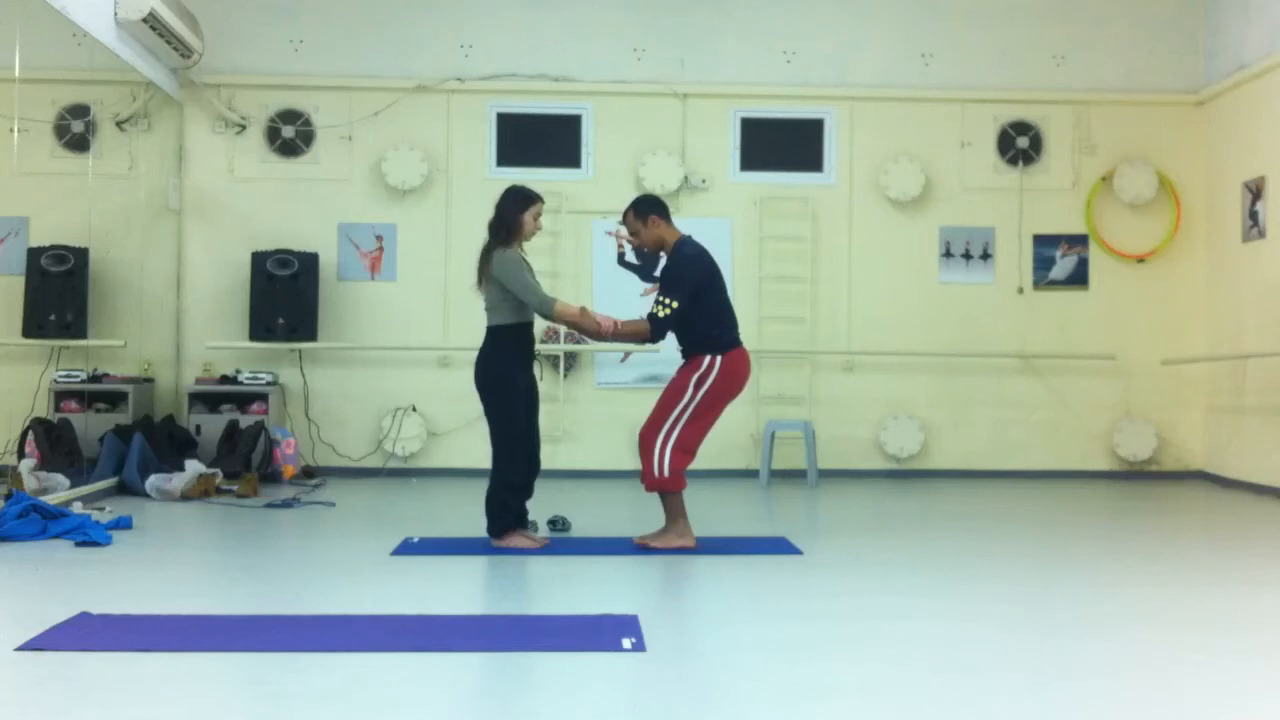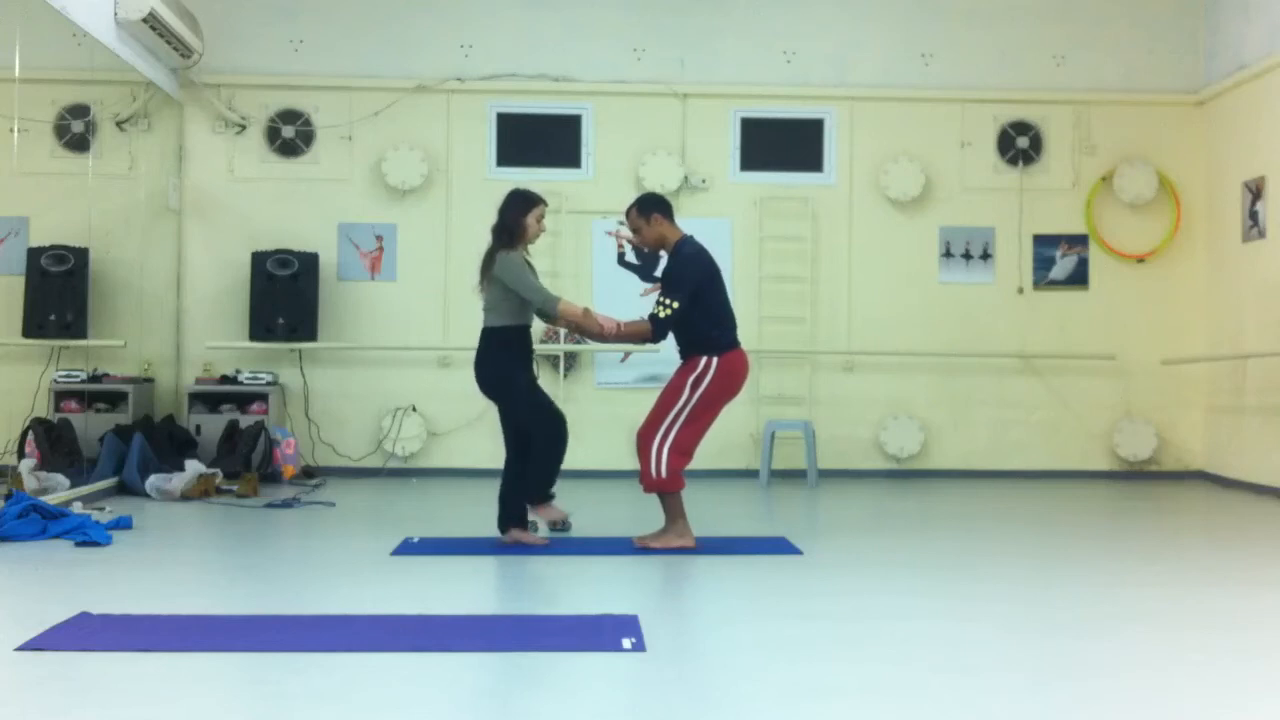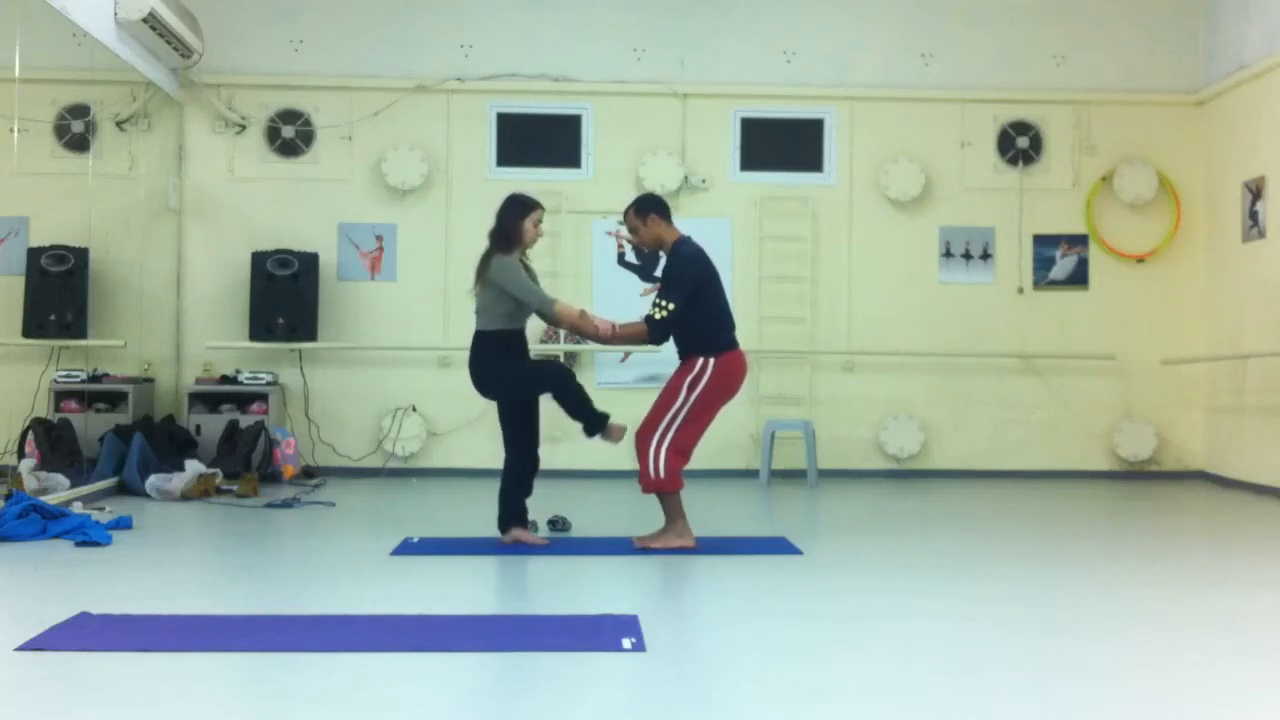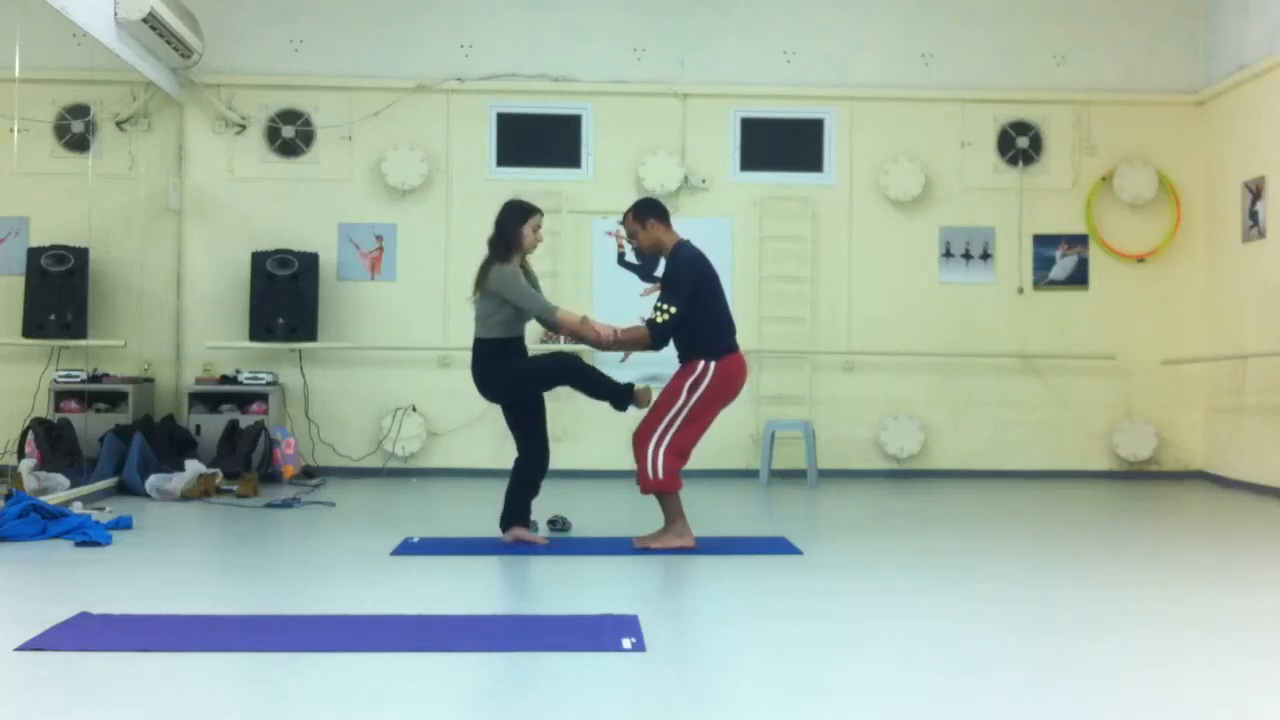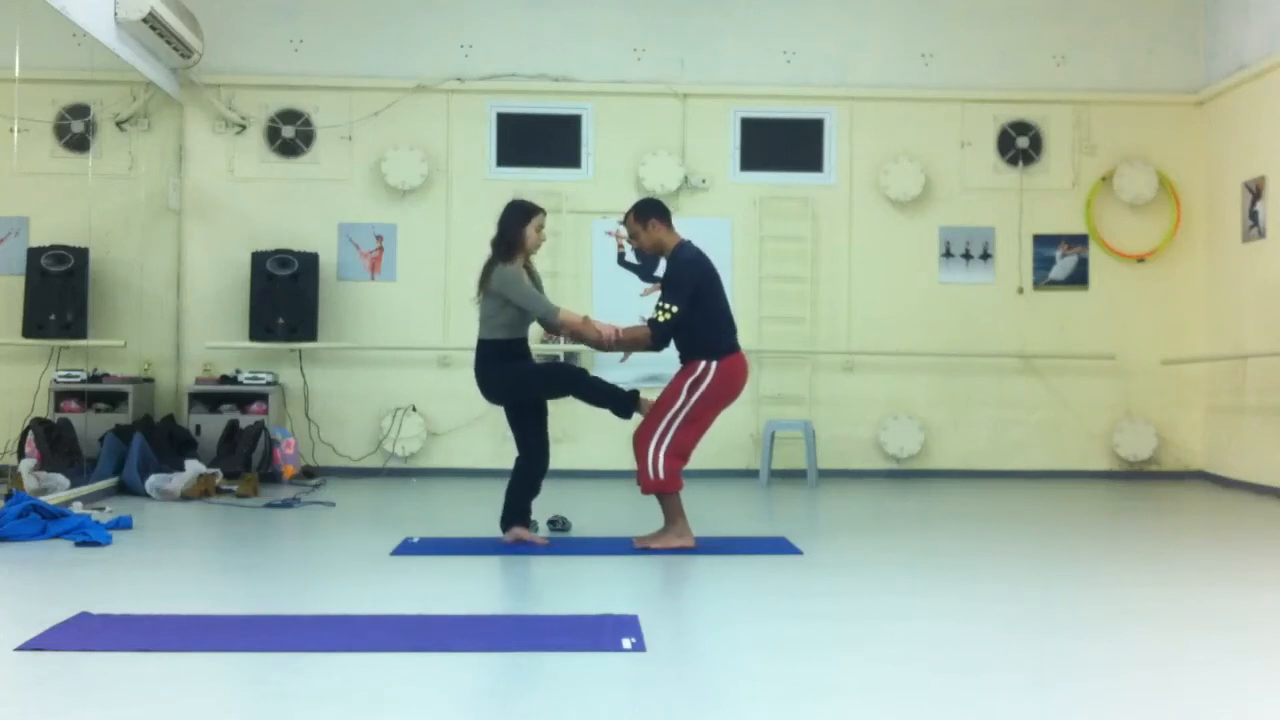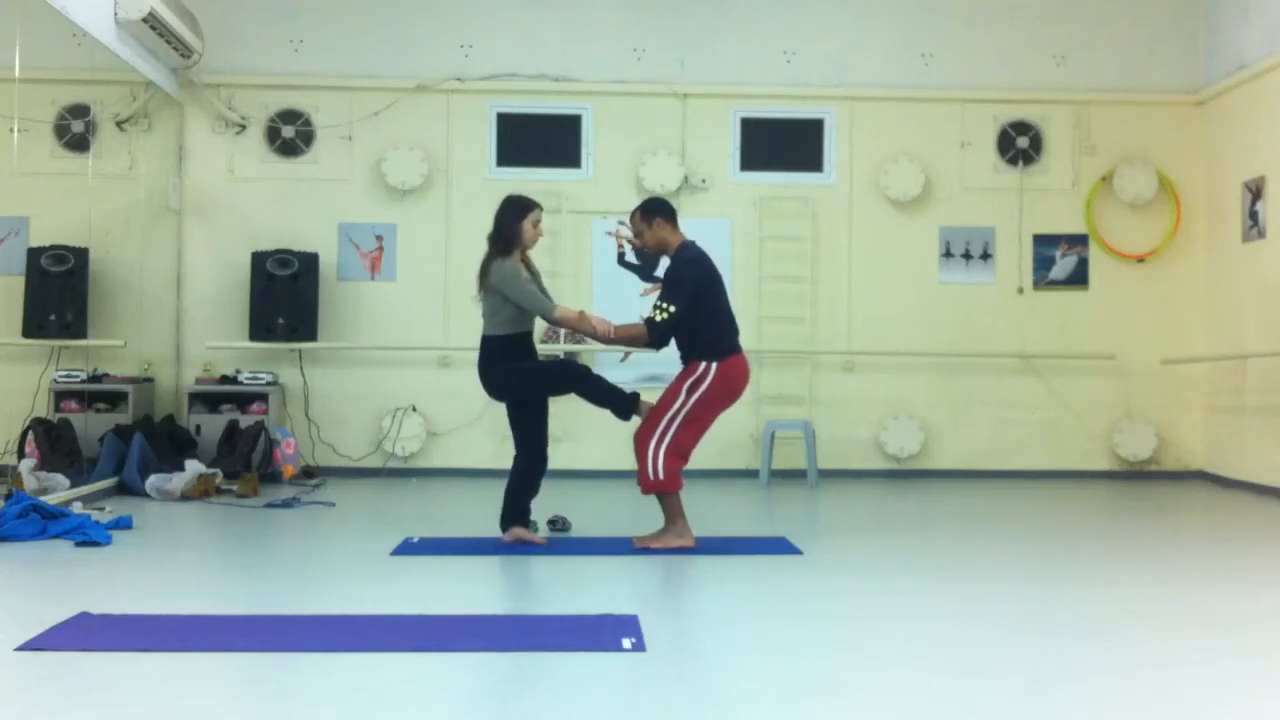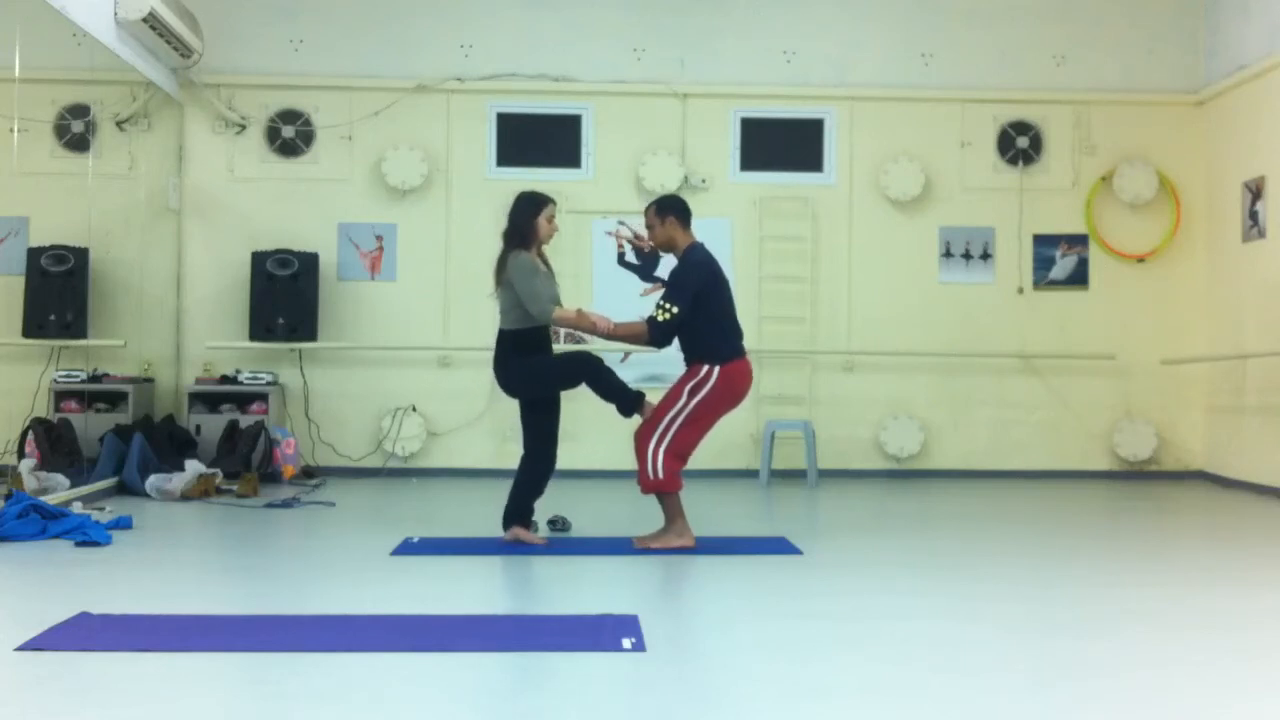
dt=0.5s
person 1, frame 1
left shoulder: (686, 259)
right shoulder: (683, 257)
left elbow: (657, 325)
right elbow: (659, 327)
left wrist: (607, 329)
right wrist: (613, 330)
left hip: (717, 364)
right hip: (710, 362)
left knee: (661, 441)
right knee: (658, 439)
left ankle: (680, 530)
right ankle: (675, 527)
person 1, frame 2
left shoulder: (687, 259)
right shoulder: (684, 256)
left elbow: (658, 326)
right elbow: (661, 326)
left wrist: (609, 330)
right wrist: (611, 331)
left hip: (714, 365)
right hip: (708, 364)
left knee: (658, 442)
right knee: (657, 441)
left ankle: (679, 531)
right ankle: (675, 527)
person 1, frame 3
left shoulder: (684, 260)
right shoulder: (683, 256)
left elbow: (657, 327)
right elbow: (660, 329)
left wrist: (609, 332)
right wrist: (614, 334)
left hip: (713, 365)
right hip: (710, 363)
left knee: (657, 442)
right knee: (655, 440)
left ankle: (679, 531)
right ankle: (674, 527)
person 1, frame 4
left shoulder: (684, 263)
right shoulder: (684, 260)
left elbow: (658, 331)
right elbow: (661, 333)
left wrist: (610, 337)
right wrist: (614, 340)
left hip: (713, 368)
right hip: (710, 366)
left knee: (654, 442)
right knee: (653, 441)
left ankle: (679, 530)
right ankle: (675, 527)
person 1, frame 5
left shoulder: (685, 263)
right shoulder: (684, 260)
left elbow: (659, 331)
right elbow: (662, 334)
left wrist: (609, 336)
right wrist: (615, 340)
left hip: (714, 369)
right hip: (710, 366)
left knee: (655, 442)
right knee: (655, 442)
left ankle: (678, 531)
right ankle: (674, 528)
person 1, frame 6
left shoulder: (687, 264)
right shoulder: (688, 260)
left elbow: (656, 331)
right elbow: (661, 333)
left wrist: (606, 332)
right wrist: (612, 334)
left hip: (715, 370)
right hip: (715, 367)
left knee: (655, 442)
right knee: (655, 441)
left ankle: (679, 530)
right ankle: (675, 527)
person 1, frame 7
left shoulder: (691, 267)
right shoulder: (697, 262)
left elbow: (658, 331)
right elbow: (667, 331)
left wrist: (604, 329)
right wrist: (612, 329)
left hip: (718, 374)
right hip: (719, 371)
left knee: (654, 441)
right knee: (656, 440)
left ankle: (678, 530)
right ankle: (675, 527)
person 2, frame 1
left shoulder: (515, 258)
right shoulder: (502, 257)
left elbow: (539, 306)
right elbow: (540, 302)
left wrist: (585, 323)
right wrist: (589, 317)
left hip: (516, 360)
right hip: (500, 361)
left knee: (527, 447)
right knee: (511, 447)
left ankle: (515, 524)
right ankle: (502, 530)
person 2, frame 2
left shoulder: (519, 261)
right shoulder: (505, 260)
left elbow: (543, 311)
right elbow: (545, 300)
left wrist: (585, 325)
right wrist: (591, 317)
left hip: (515, 359)
right hip: (498, 360)
left knee: (522, 444)
right knee: (551, 425)
left ankle: (513, 524)
right ankle: (539, 499)
person 2, frame 3
left shoulder: (521, 265)
right shoulder: (500, 263)
left elbow: (545, 312)
right elbow: (541, 302)
left wrist: (585, 327)
right wrist: (588, 319)
left hip: (512, 359)
right hip: (491, 361)
left knee: (524, 449)
right knee: (556, 375)
left ankle: (512, 524)
right ankle: (598, 425)
person 2, frame 4
left shoulder: (524, 272)
right shoulder: (499, 272)
left elbow: (547, 319)
right elbow: (543, 309)
left wrist: (586, 332)
right wrist: (589, 324)
left hip: (514, 364)
right hip: (493, 367)
left knee: (535, 452)
right knee: (566, 366)
left ankle: (514, 524)
right ankle: (628, 396)
person 2, frame 5
left shoulder: (528, 272)
right shoulder: (502, 272)
left elbow: (549, 322)
right elbow: (546, 310)
left wrist: (585, 333)
right wrist: (591, 325)
left hip: (518, 365)
right hip: (496, 368)
left knee: (535, 452)
right knee: (568, 377)
left ankle: (514, 524)
right ankle: (636, 404)
person 2, frame 6
left shoulder: (526, 267)
right shoulder: (501, 268)
left elbow: (549, 312)
right elbow: (543, 307)
left wrist: (586, 326)
right wrist: (588, 319)
left hip: (522, 361)
right hip: (500, 365)
left knee: (533, 451)
right knee: (571, 374)
left ankle: (514, 524)
right ankle: (637, 407)
person 2, frame 7
left shoulder: (539, 261)
right shoulder: (519, 261)
left elbow: (552, 314)
right elbow: (541, 311)
left wrist: (589, 323)
right wrist: (587, 318)
left hip: (535, 359)
right hip: (516, 361)
left knee: (541, 451)
right knee: (586, 365)
left ankle: (516, 523)
right ankle: (640, 406)
